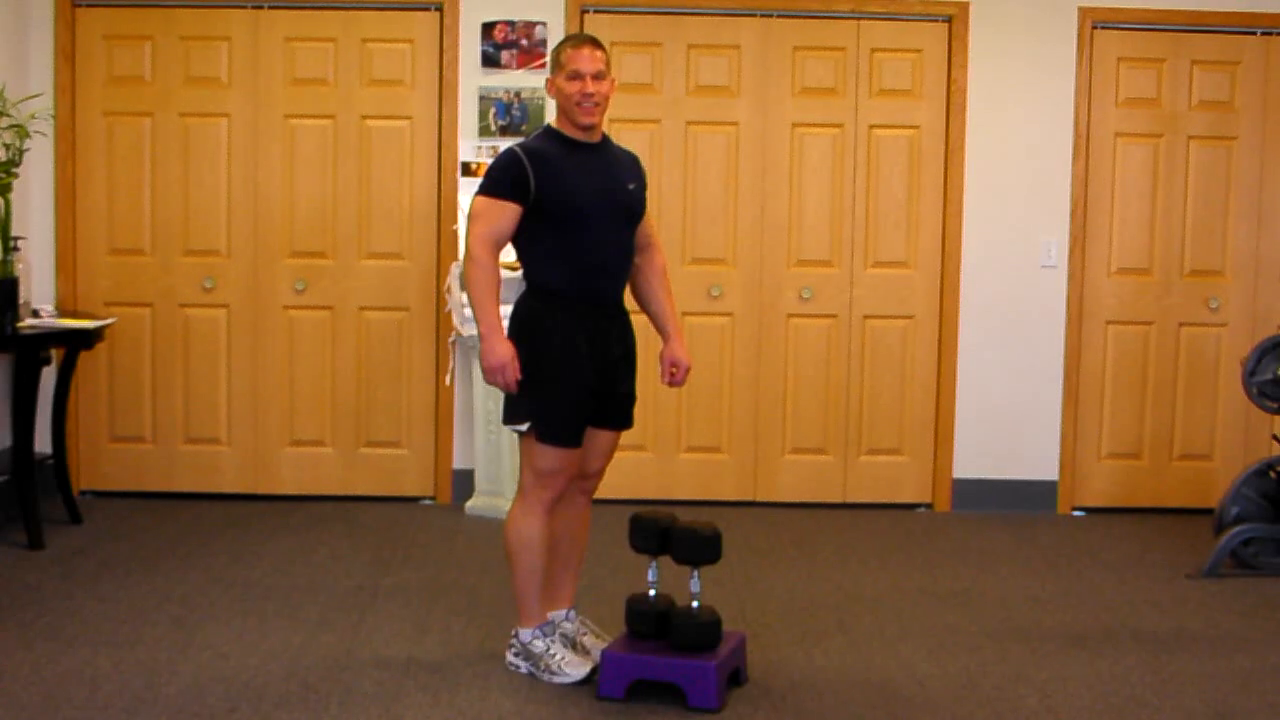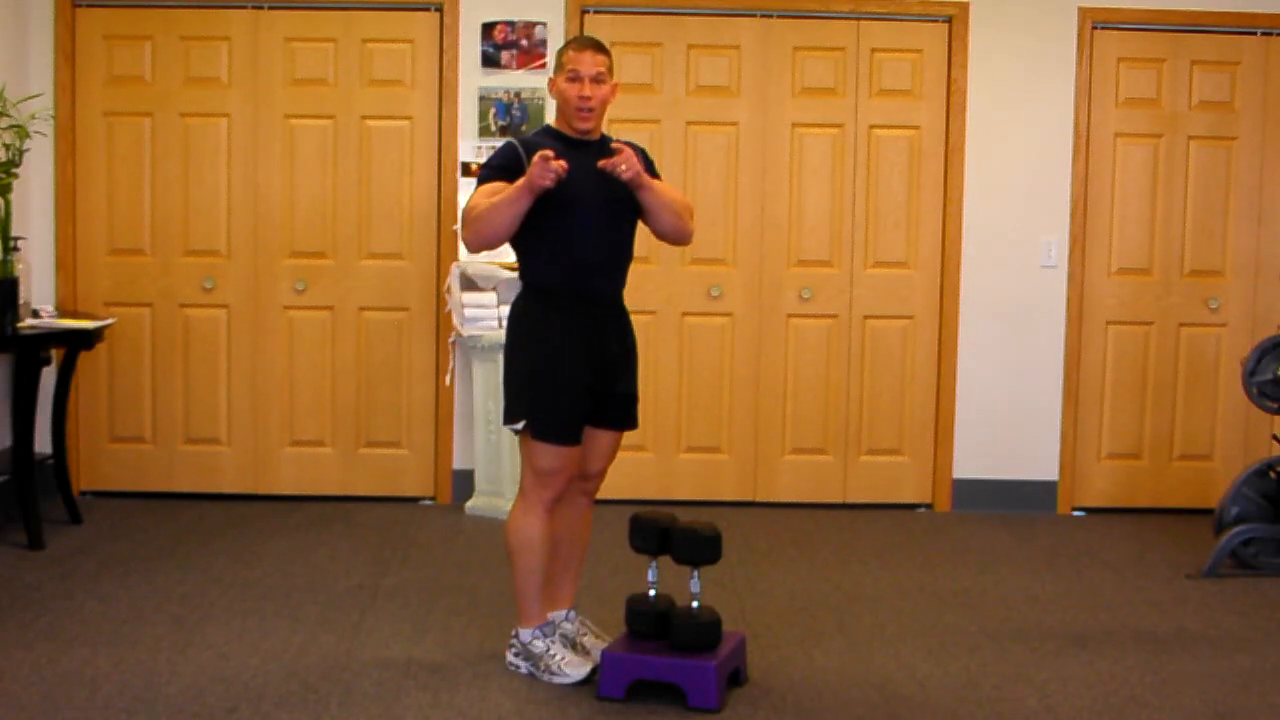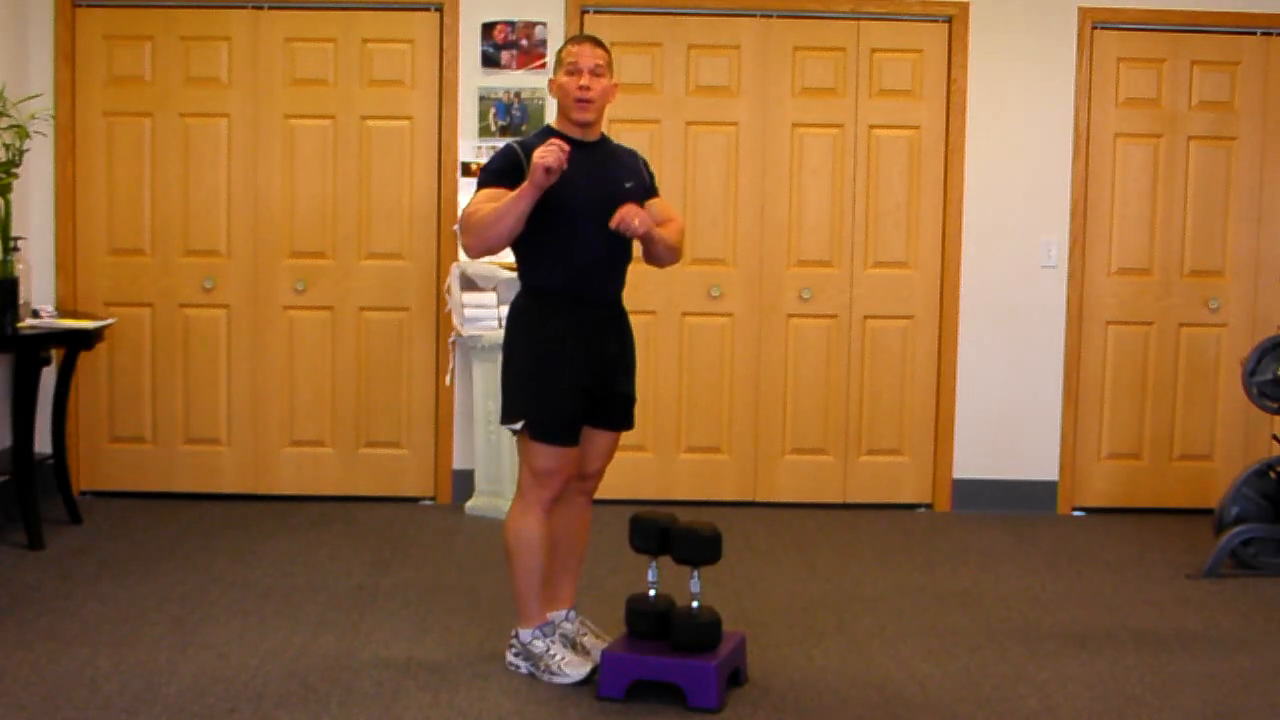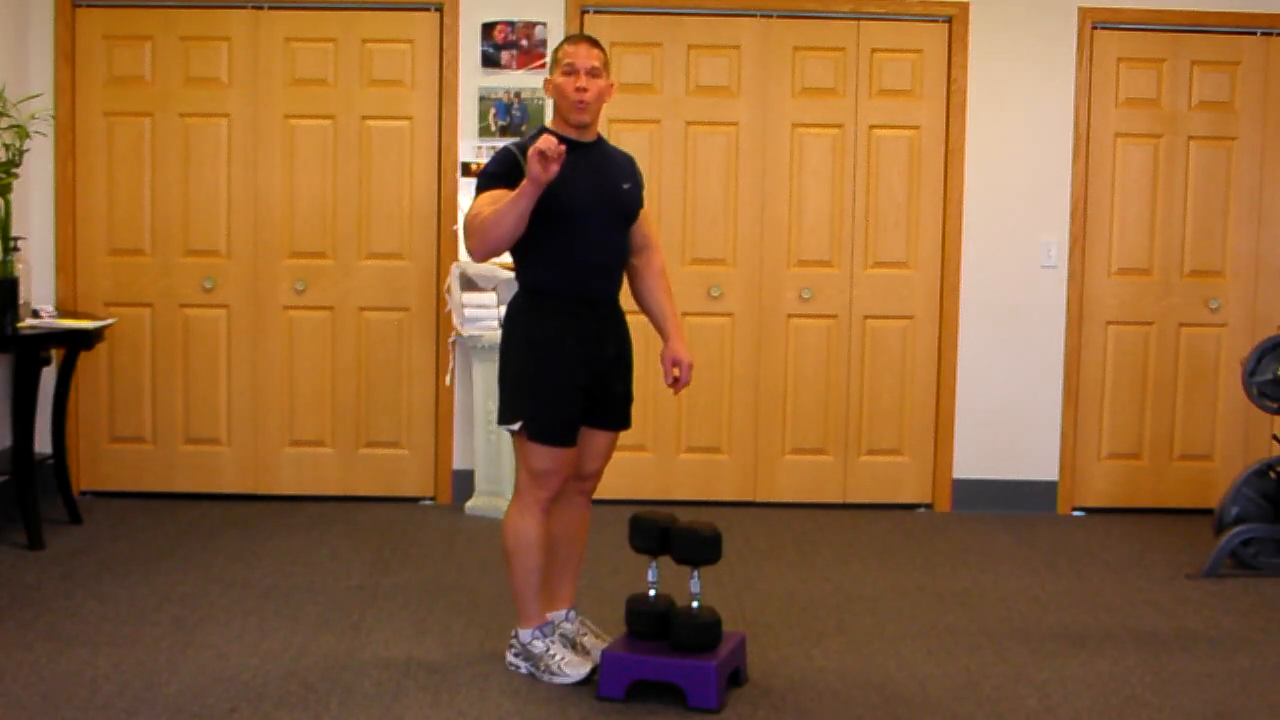
dt=1s
person 1, frame 1
left shoulder: (626, 165)
right shoulder: (525, 161)
left elbow: (646, 255)
right elbow: (480, 248)
left wrist: (672, 335)
right wrist: (493, 334)
left hip: (612, 332)
right hip: (551, 332)
left knee: (583, 482)
right knee: (544, 485)
left ankle: (562, 615)
right ankle: (528, 636)
person 1, frame 2
left shoulder: (630, 156)
right shoulder: (522, 152)
left elbow: (681, 229)
right elbow: (476, 234)
left wrist: (640, 182)
right wrist: (528, 185)
left hip: (611, 327)
right hip: (548, 328)
left knee: (584, 481)
right knee: (545, 485)
left ankle: (562, 614)
right ankle: (529, 635)
person 1, frame 3
left shoulder: (629, 164)
right shoulder: (520, 155)
left elbow: (673, 248)
right elbow: (474, 240)
left wrist: (648, 229)
right wrist: (533, 186)
left hip: (610, 329)
right hip: (547, 330)
left knee: (582, 483)
right knee: (543, 485)
left ankle: (563, 614)
right ankle: (529, 635)
person 1, frame 4
left shoulder: (623, 166)
right shoulder: (517, 158)
left elbow: (644, 255)
right elbow: (479, 243)
left wrist: (673, 335)
right wrist: (534, 183)
left hip: (606, 332)
right hip: (545, 332)
left knee: (581, 482)
right knee: (541, 487)
left ankle: (561, 614)
right ankle: (528, 635)
